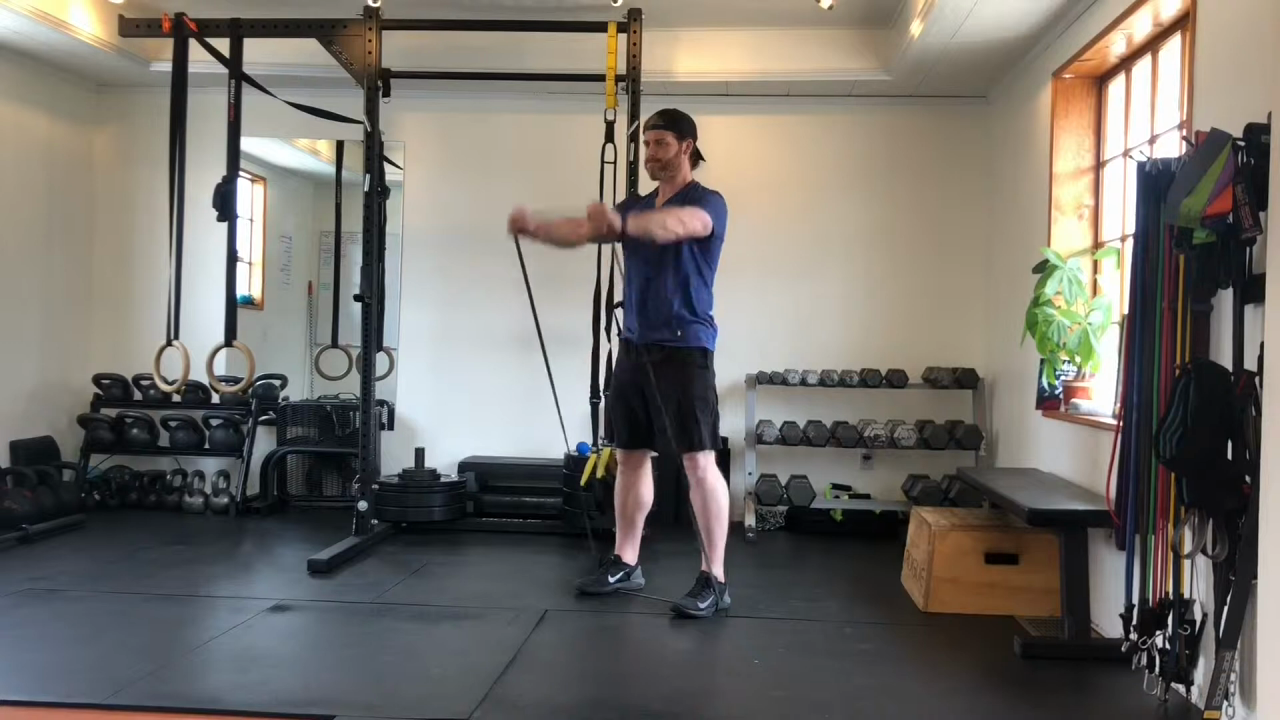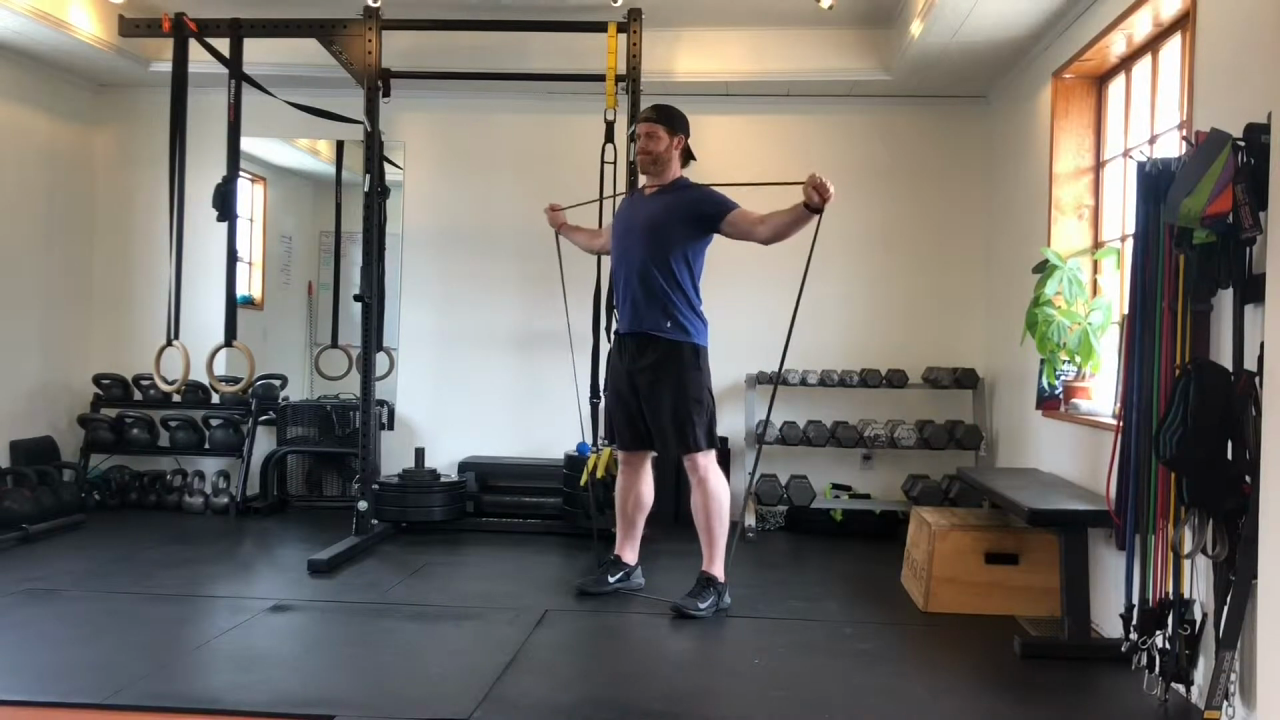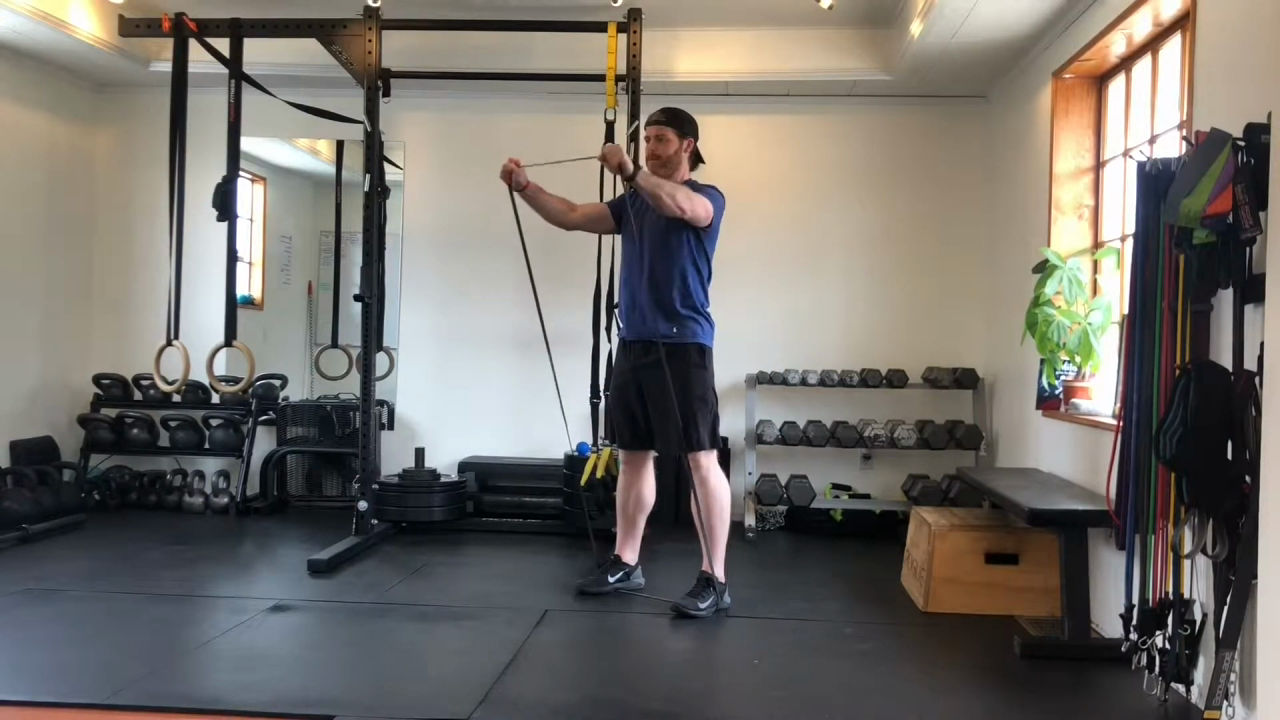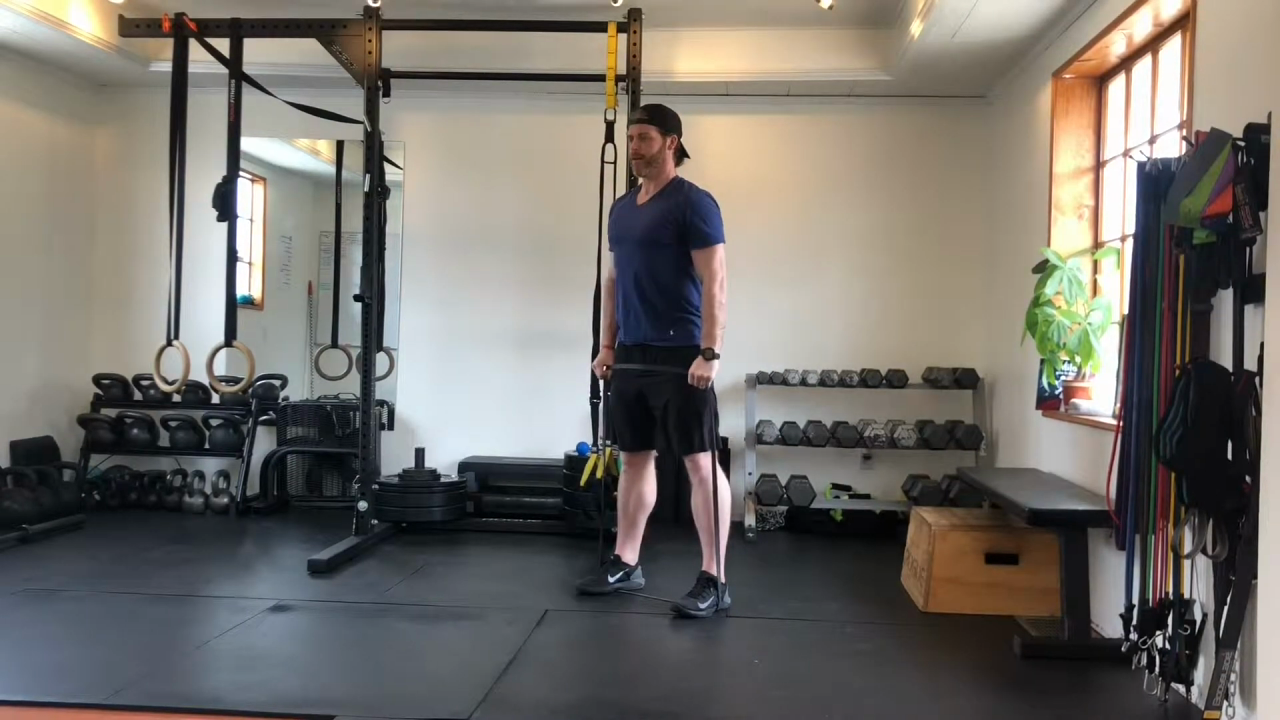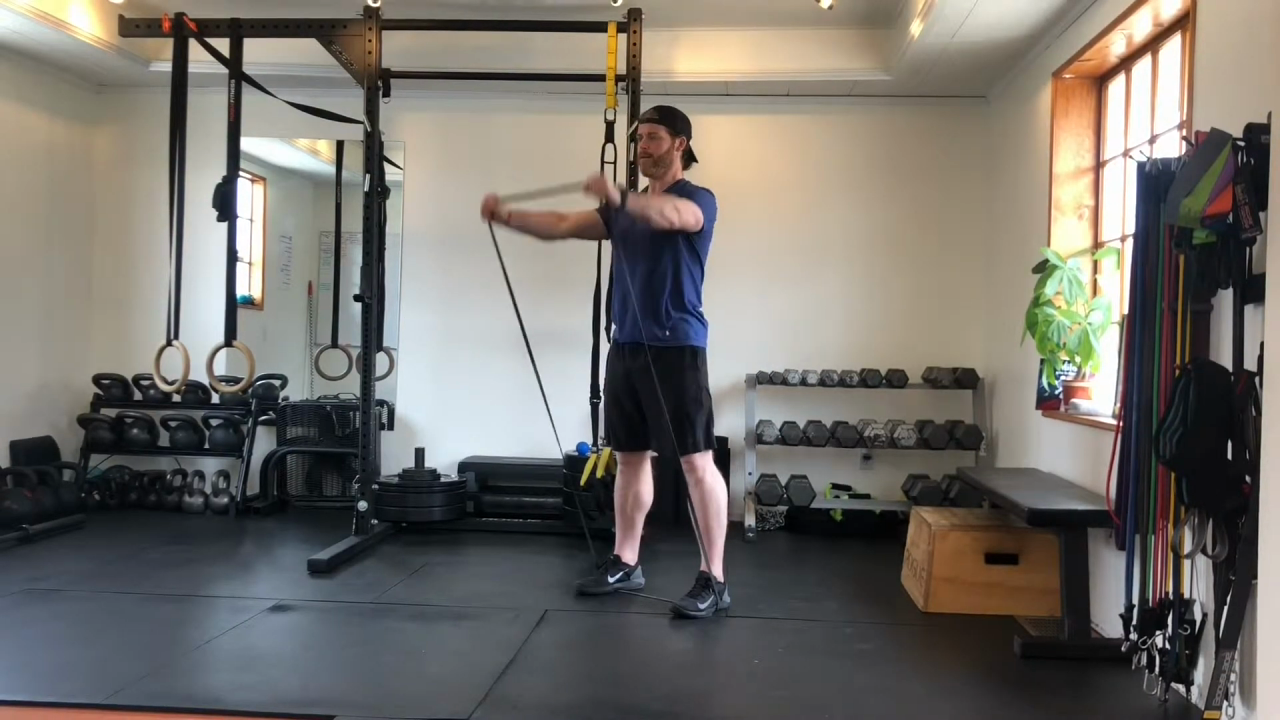
dt=1s
person 1, frame 1
left shoulder: (706, 202)
right shoulder: (635, 206)
left elbow: (675, 224)
right elbow: (582, 229)
left wrist: (622, 224)
right wrist: (536, 226)
left hip: (683, 349)
right hip: (634, 348)
left knee: (698, 461)
right knee: (630, 457)
left ankle: (713, 579)
right ankle: (625, 562)
person 1, frame 2
left shoulder: (696, 200)
right shoulder: (630, 203)
left elbow: (761, 228)
right elbow: (606, 242)
left wrist: (808, 208)
right wrist: (564, 228)
left hip: (675, 346)
right hip: (626, 345)
left knee: (698, 461)
right knee: (630, 458)
left ankle: (713, 579)
right ankle: (625, 563)
person 1, frame 3
left shoulder: (706, 197)
right shoulder: (632, 204)
left elbow: (679, 205)
right elbow: (570, 216)
left wrist: (630, 172)
right wrist: (524, 187)
left hip: (682, 346)
right hip: (632, 345)
left knee: (700, 460)
right knee: (633, 457)
left ankle: (713, 579)
right ankle: (625, 562)
person 1, frame 4
left shoulder: (693, 203)
right shoulder: (622, 208)
left elbow: (713, 282)
left wrist: (709, 353)
right wrist: (607, 345)
left hip: (679, 353)
right hip: (632, 353)
left knee: (699, 462)
right knee: (634, 458)
left ankle: (713, 579)
right ankle: (626, 562)
person 1, frame 5
left shoulder: (696, 200)
right shoulder: (624, 208)
left elbow: (667, 214)
right elbow: (563, 225)
left wrist: (619, 199)
right wrist: (509, 217)
left hip: (675, 348)
right hip: (625, 347)
left knee: (696, 460)
right knee: (630, 457)
left ankle: (713, 579)
right ankle: (625, 562)
